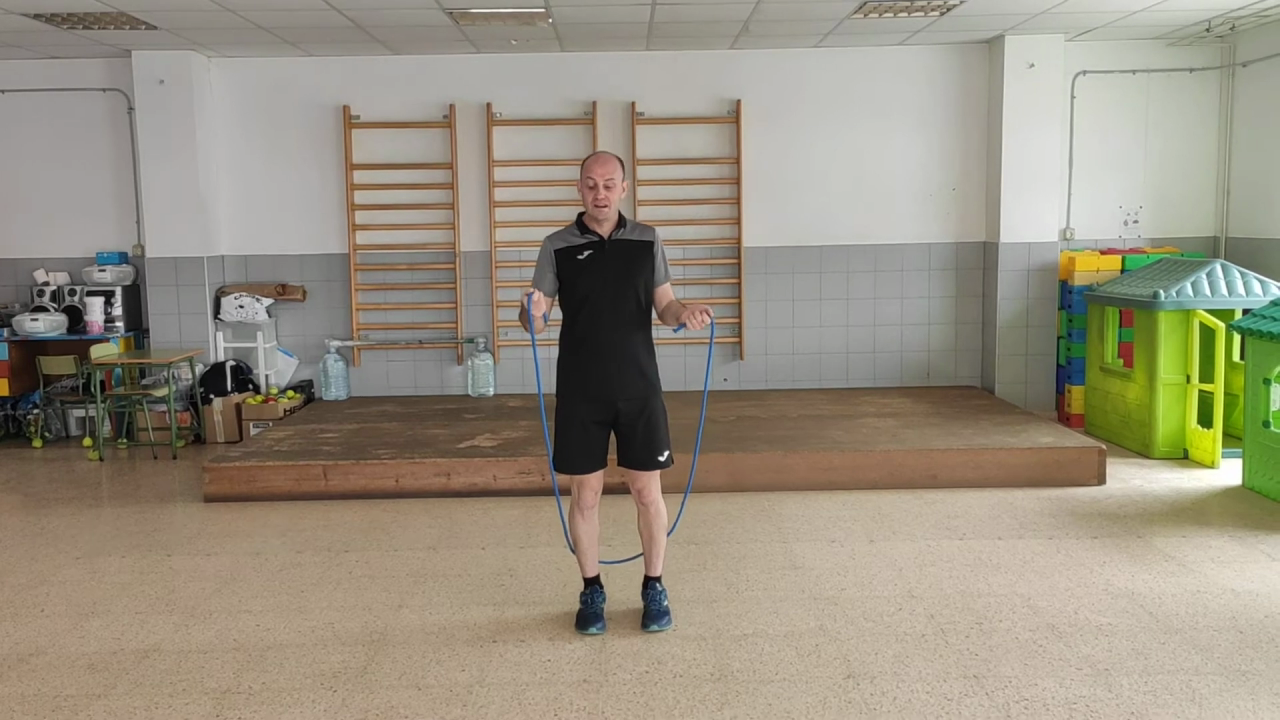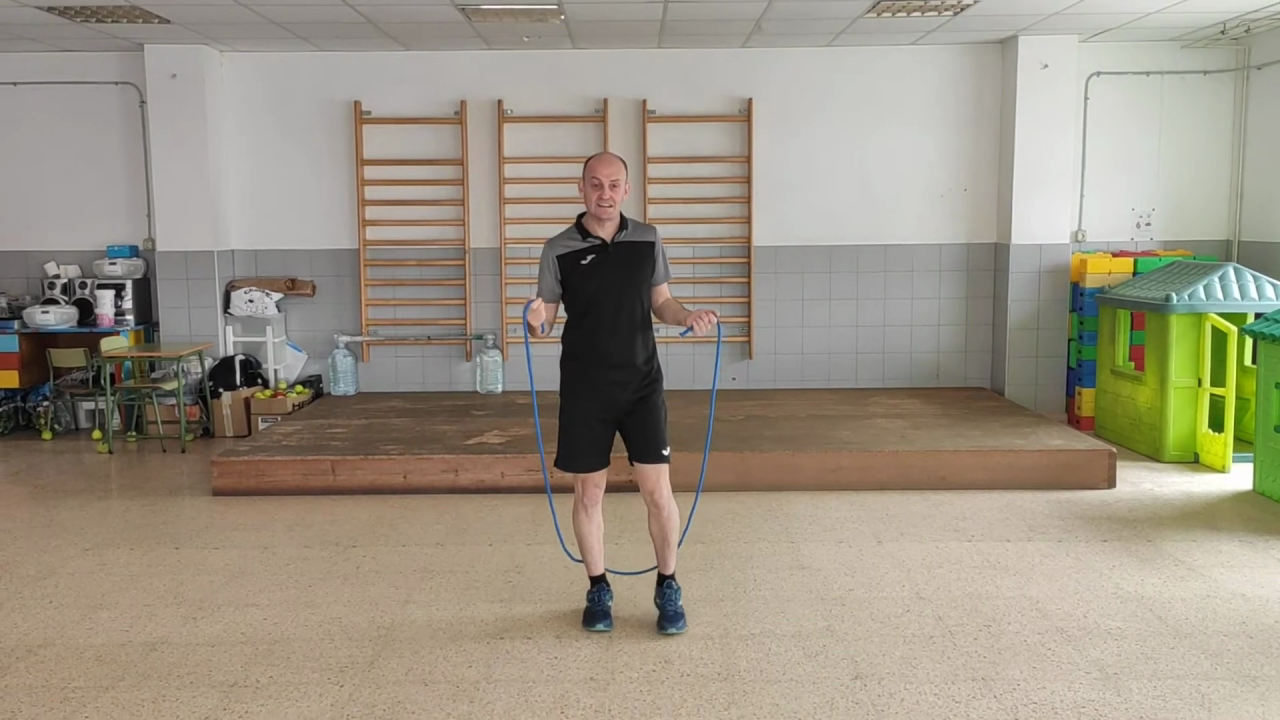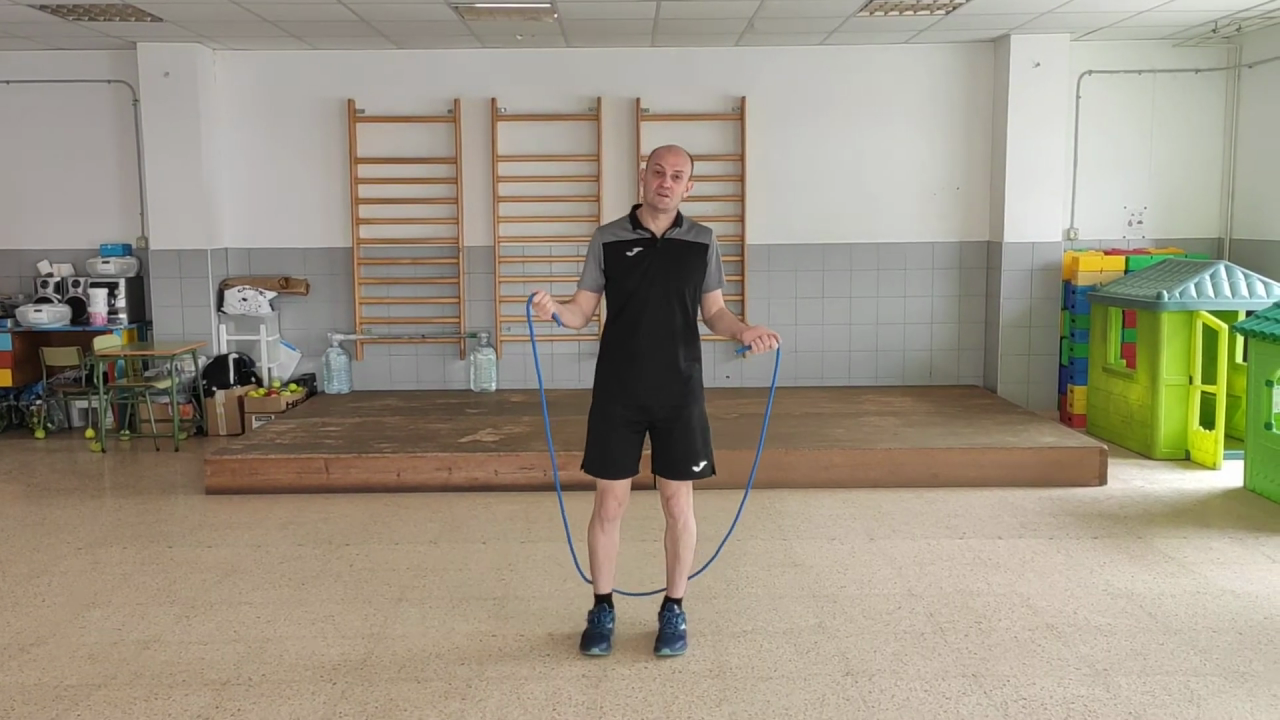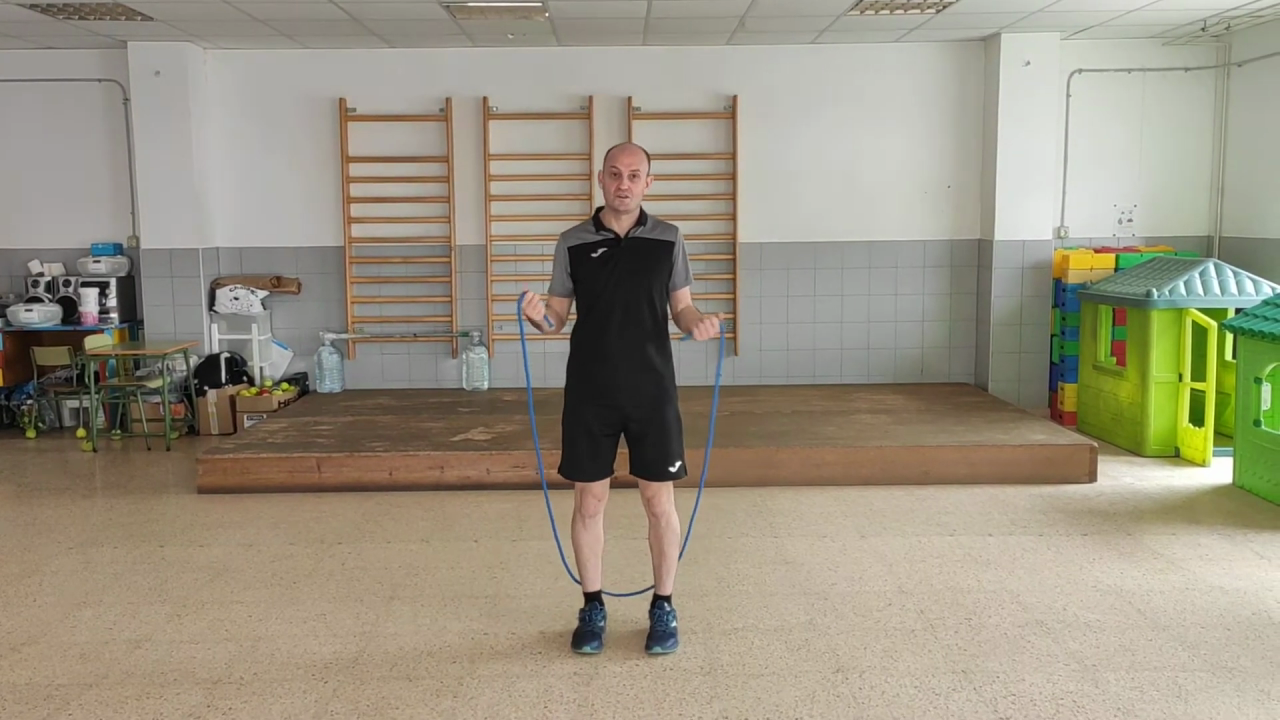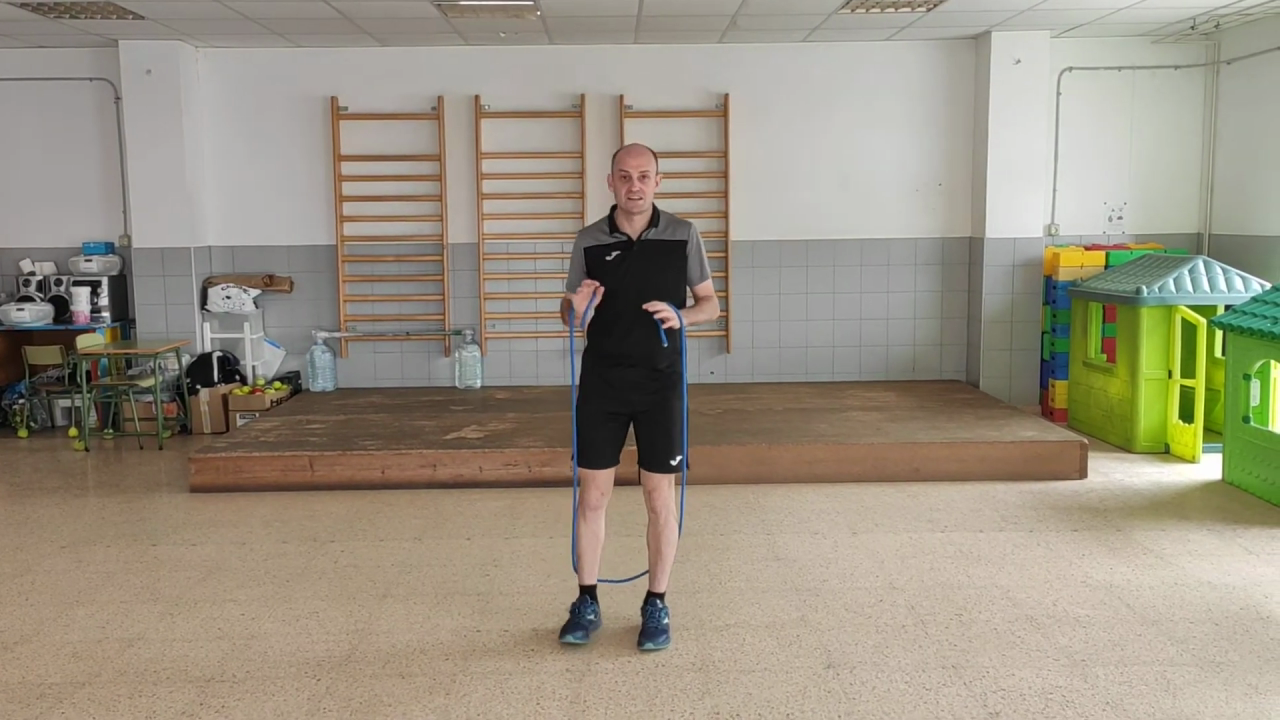
dt=1s
person 1, frame 1
left shoulder: (647, 240)
right shoulder: (557, 246)
left elbow: (663, 305)
right elbow: (536, 322)
left wrist: (684, 312)
right wrist: (531, 313)
left hip: (639, 388)
right hip: (580, 392)
left knee: (647, 491)
right knee: (585, 494)
left ankle: (654, 587)
right ankle: (592, 590)
person 1, frame 2
left shoulder: (648, 239)
right shoulder: (558, 250)
left elbow: (660, 302)
right elbow: (545, 323)
left wrist: (689, 315)
right wrist: (534, 321)
left hip: (642, 384)
right hip: (584, 390)
left knee: (657, 489)
right knee: (588, 492)
left ankle: (667, 587)
right ankle: (599, 589)
person 1, frame 3
left shoulder: (702, 241)
right shoulder: (608, 239)
left elbow: (713, 311)
right elbow: (582, 311)
left wrist: (743, 330)
right wrist: (553, 309)
left hip: (680, 394)
right hip: (617, 394)
left knee: (678, 503)
right knee: (609, 504)
left ankle: (673, 609)
right ankle: (602, 608)
person 1, frame 4
left shoulder: (668, 239)
right shoulder: (573, 242)
left elbow: (681, 308)
right elbow: (559, 317)
left wrist: (700, 323)
right wrist: (538, 314)
left hip: (652, 390)
right hip: (590, 392)
left knee: (659, 501)
right knee: (589, 501)
left ankle: (663, 607)
right ankle: (593, 607)
person 1, frame 5
left shoulder: (682, 235)
right shoulder: (589, 241)
left elbow: (710, 303)
right elbow: (568, 313)
left wrist: (681, 316)
right wrist: (577, 306)
left hip: (662, 384)
right hip: (602, 382)
left knee: (660, 495)
right knee: (593, 492)
left ankle: (656, 604)
right ankle: (586, 601)
